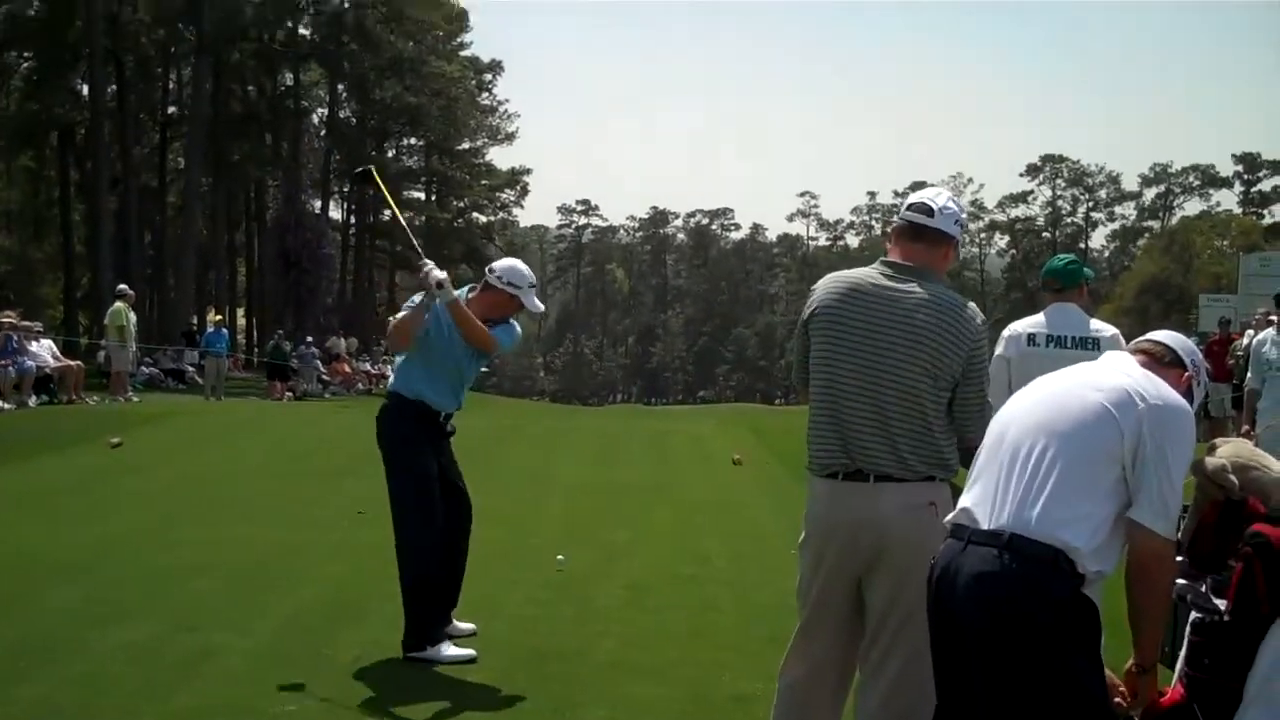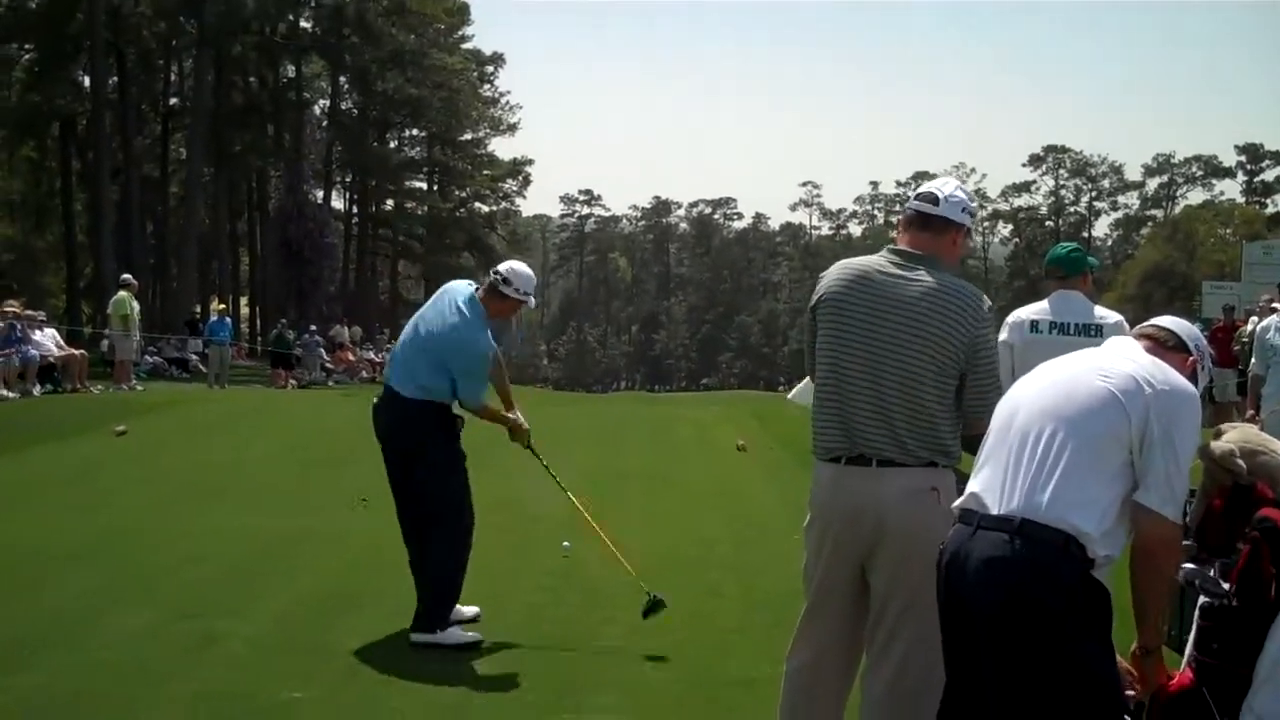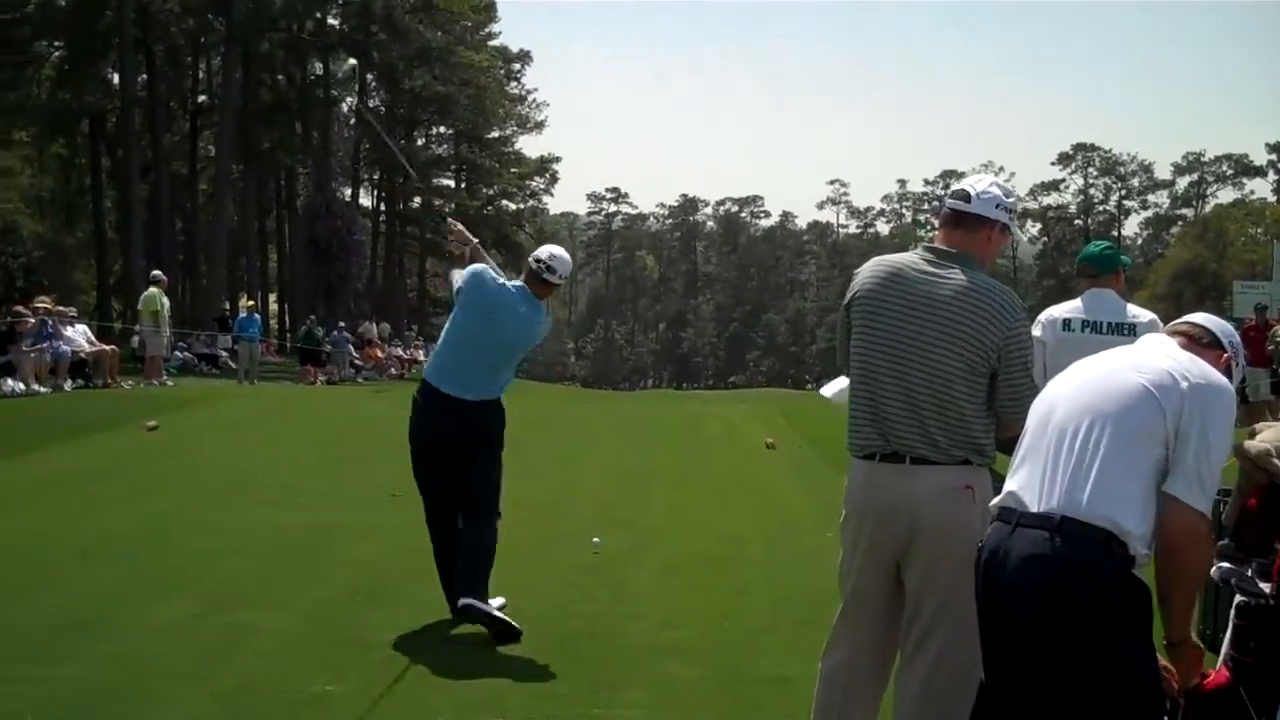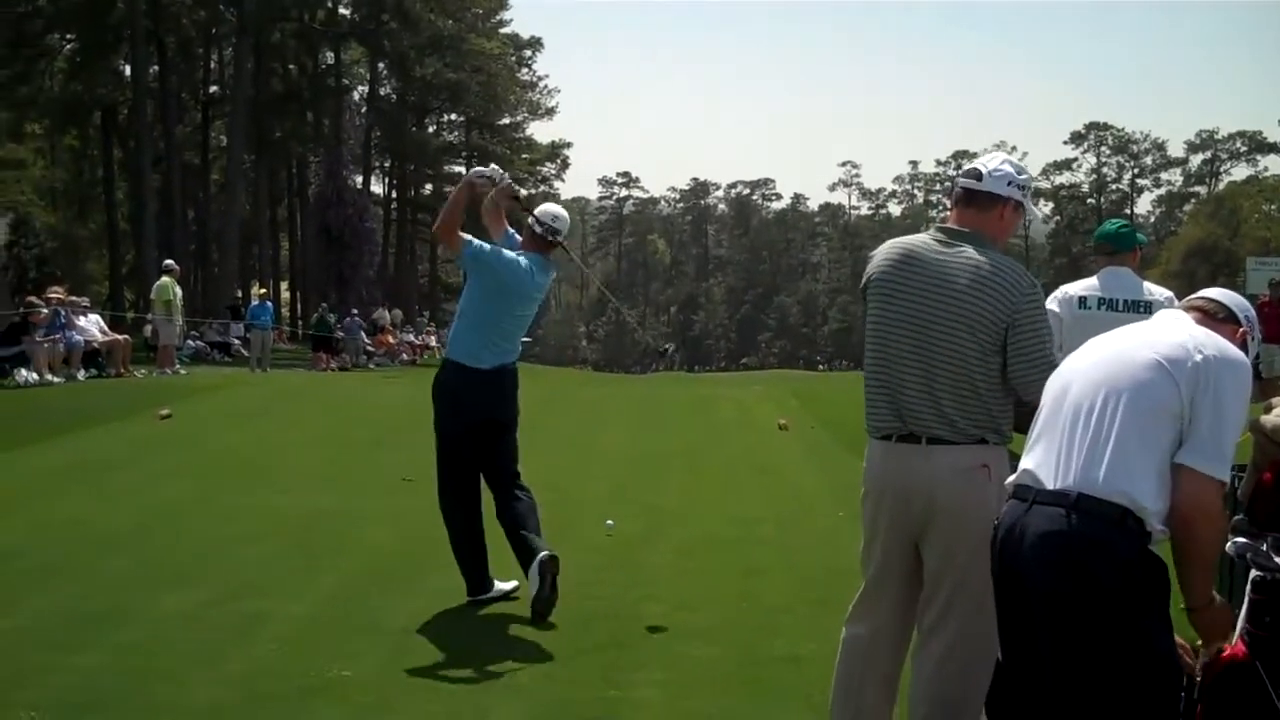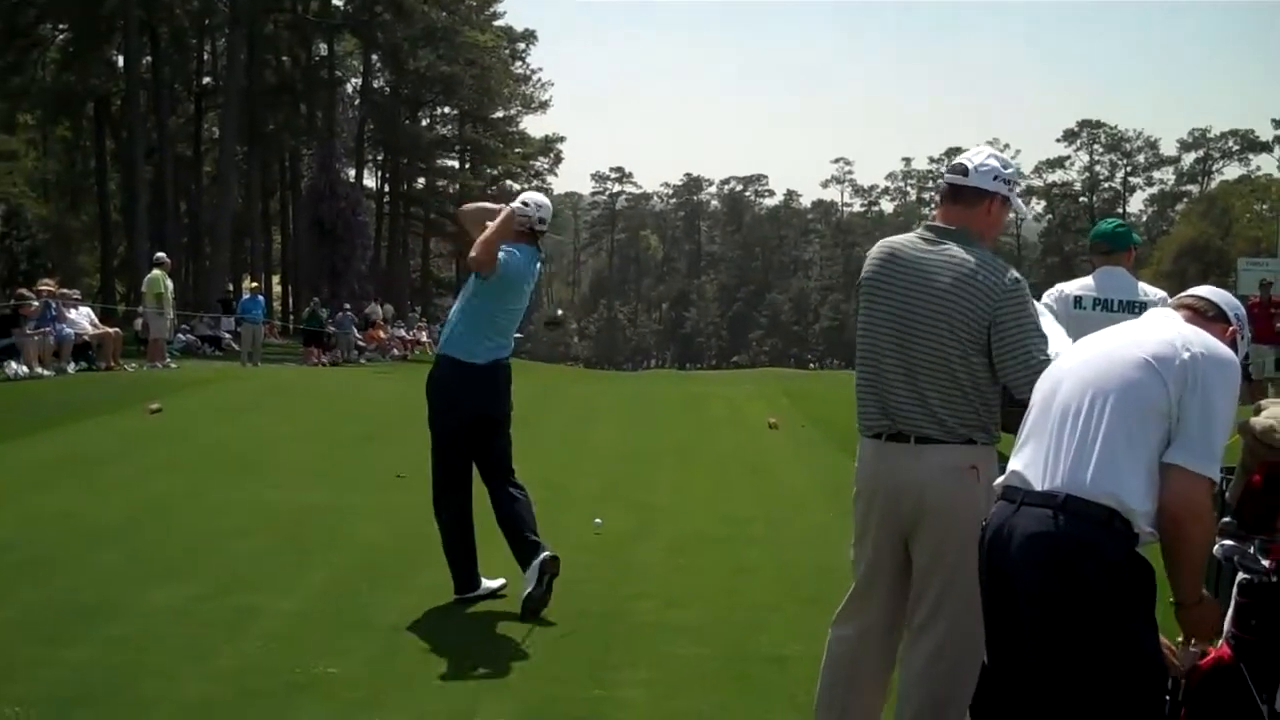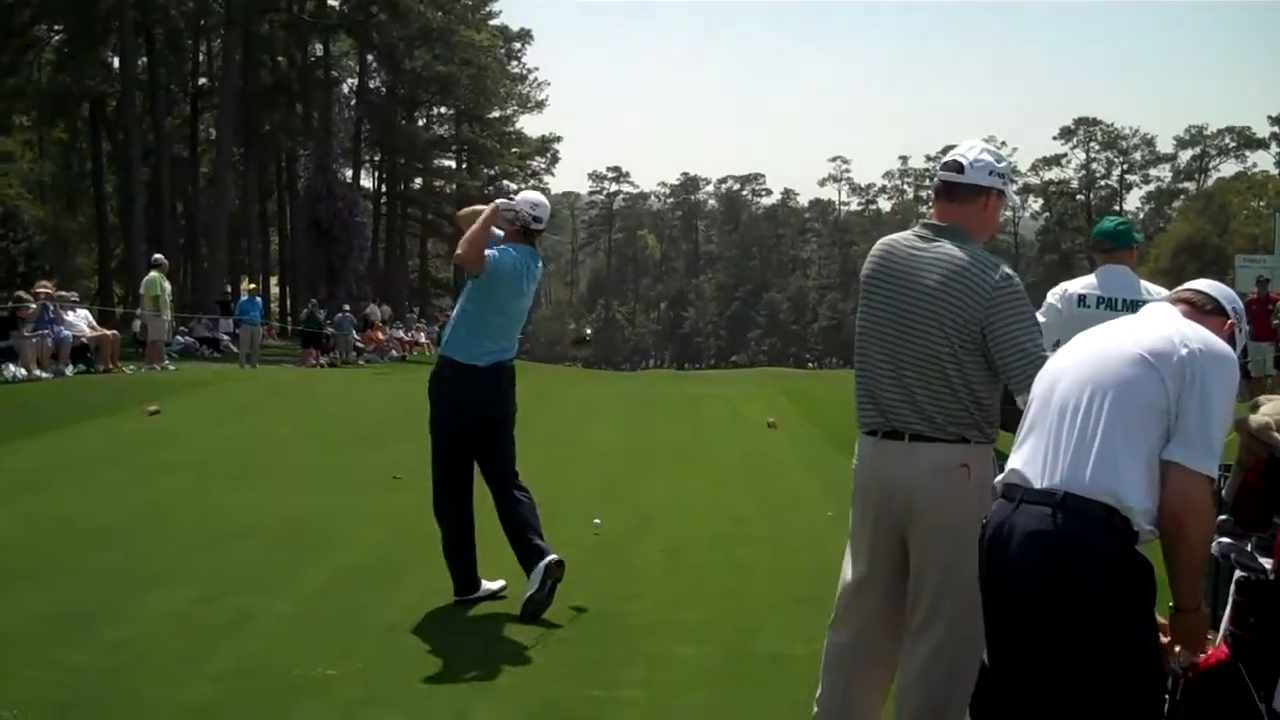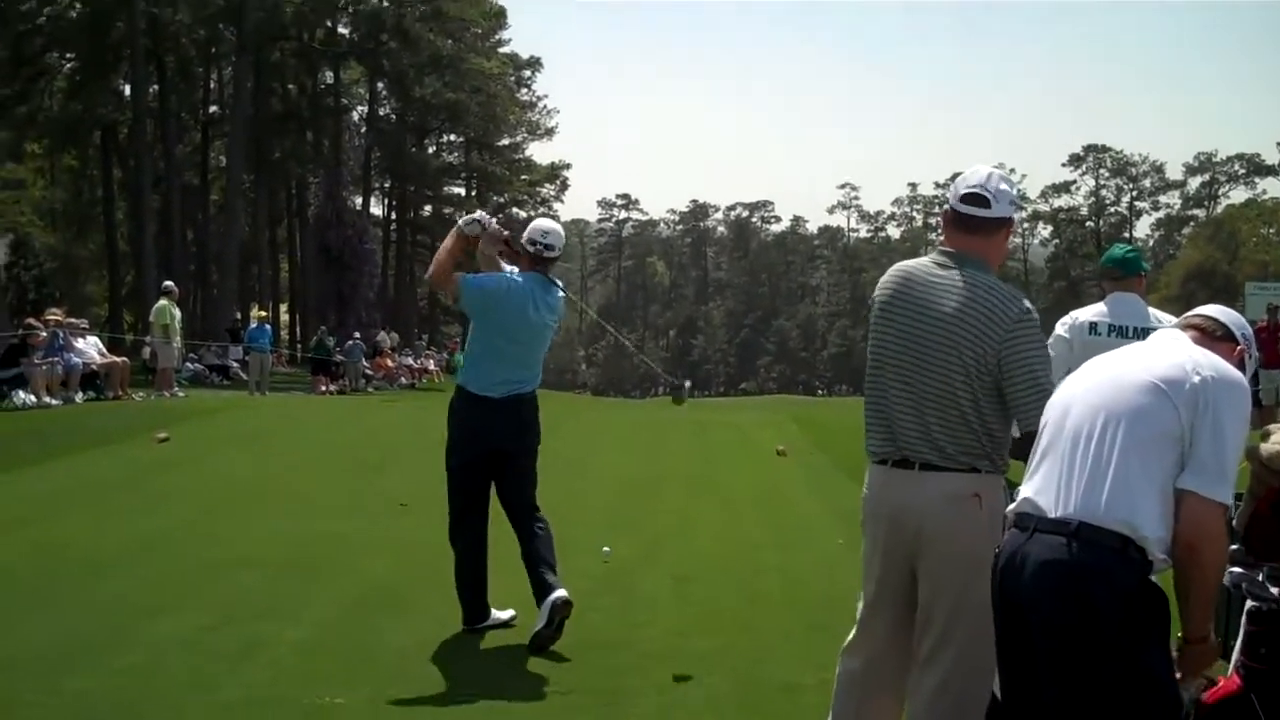
dt=0.2s
person 1, frame 1
left shoulder: (827, 292)
right shoulder: (962, 318)
right elbow: (972, 434)
left hip: (832, 500)
right hip: (915, 508)
left knee: (815, 653)
right knee: (900, 666)
person 1, frame 2
left shoulder: (836, 279)
right shoulder: (968, 307)
right elbow: (980, 422)
left hip: (836, 484)
right hip: (918, 492)
left knee: (821, 638)
right knee: (906, 652)
person 1, frame 3
left shoulder: (870, 276)
right shoulder: (1001, 306)
right elbow: (1016, 421)
left hip: (871, 481)
right hip: (952, 491)
left knee: (857, 634)
right knee: (940, 649)
person 1, frame 4
left shoulder: (886, 259)
right shoulder: (1013, 284)
right elbow: (1038, 393)
left hip: (888, 461)
right hip: (968, 471)
left knee: (876, 613)
right knee: (957, 628)
person 1, frame 5
left shoulder: (880, 259)
right shoulder: (999, 282)
right elbow: (1033, 391)
left hip: (879, 460)
right hip: (957, 469)
left knee: (866, 613)
right knee: (946, 628)
person 1, frame 6
left shoulder: (882, 255)
right shoulder: (993, 280)
right elbow: (1035, 389)
left hip: (877, 459)
right hip: (953, 468)
left knee: (863, 612)
right knee: (943, 627)
person 1, frame 7
left shoulder: (892, 282)
right shoulder: (1010, 310)
right elbow: (1039, 425)
left hip: (887, 487)
right hip: (964, 498)
left knee: (873, 641)
right knee: (953, 656)
person 2, frame 1
left shoulder: (508, 331)
right shoulder: (433, 307)
left elbow: (482, 343)
right elbow: (395, 341)
left wrist: (451, 295)
right wrist: (429, 298)
left hip: (435, 426)
right hip: (406, 422)
left knee: (455, 520)
right knee: (423, 528)
left ankle: (436, 617)
right ankle: (422, 638)
person 2, frame 2
left shoulder: (457, 289)
right shoulder: (474, 343)
right elbow: (473, 406)
left wrist: (511, 404)
right wrist: (510, 422)
left hip: (391, 412)
right hip: (428, 423)
left knee: (417, 516)
right knee: (452, 519)
left ankle: (436, 606)
right ankle: (432, 622)
person 2, frame 3
left shoulder: (480, 281)
right shoulder: (539, 325)
left wrist: (466, 242)
right wrist: (470, 240)
left hip: (431, 407)
right hip: (483, 420)
left knee: (441, 510)
right knee: (480, 513)
left ankle: (462, 598)
right ankle: (474, 598)
person 2, frame 4
left shoulder: (500, 263)
right shoulder: (543, 273)
left elbow: (443, 232)
right elbow: (493, 219)
left wrist: (471, 184)
right wrist: (495, 191)
left hip: (459, 382)
right hip: (500, 384)
left knee: (458, 488)
right knee: (506, 479)
left ankle: (479, 582)
right ankle: (534, 552)
person 2, frame 5
left shoulder: (511, 259)
right shoulder: (526, 258)
left elbow: (478, 259)
right elbow: (466, 215)
left wrist: (505, 215)
right wrist: (502, 213)
left hip: (456, 378)
right hip: (493, 379)
left knee: (452, 486)
right knee: (501, 476)
left ankle: (467, 580)
right ankle: (534, 554)
person 2, frame 6
left shoulder: (505, 262)
right shoulder: (528, 261)
left elbow: (464, 255)
right elbow: (482, 237)
left wrist: (493, 213)
right wrist: (492, 216)
left hip: (457, 380)
right hip: (497, 381)
left knee: (453, 487)
right knee: (505, 478)
left ankle: (467, 582)
right ankle: (539, 557)
person 2, frame 7
left shoulder: (500, 288)
right shoulder: (554, 297)
left elbow: (438, 277)
left wrist: (463, 232)
right wrist: (489, 247)
left hip: (473, 411)
right hip: (521, 413)
left knee: (468, 517)
right knee: (525, 509)
left ankle: (476, 610)
right ankle: (550, 589)
person 3, frame 1
left shoulder: (1049, 384)
right shoulder: (1165, 405)
right elbow: (1150, 553)
right wrist: (1146, 664)
left hip: (953, 569)
right hip: (1031, 589)
person 3, frame 2
left shoulder: (1053, 370)
right shoulder: (1172, 390)
right elbow: (1155, 538)
right wrist: (1149, 647)
left hip: (962, 553)
right hip: (1040, 572)
person 3, frame 3
left shoulder: (1088, 367)
right shoulder: (1207, 384)
right elbow: (1182, 532)
right wrist: (1179, 638)
left hip: (1000, 552)
right hip: (1079, 569)
person 3, frame 4
left shoulder: (1103, 343)
right shoulder: (1222, 358)
right elbow: (1196, 505)
right wrist: (1202, 603)
left hip: (1017, 530)
right hip: (1096, 547)
person 3, frame 5
left shoulder: (1092, 342)
right shoulder: (1210, 356)
right elbow: (1184, 504)
right wrist: (1192, 601)
left hip: (1004, 529)
right hip: (1084, 548)
person 3, frame 6
left shoulder: (1091, 338)
right shoulder: (1209, 351)
right elbow: (1185, 501)
right wrist: (1188, 606)
left hip: (1005, 527)
right hip: (1084, 544)
person 3, frame 7
left shoulder: (1097, 365)
right shoulder: (1220, 378)
right elbow: (1199, 530)
right wrist: (1197, 637)
left hip: (1017, 557)
right hip: (1098, 576)
